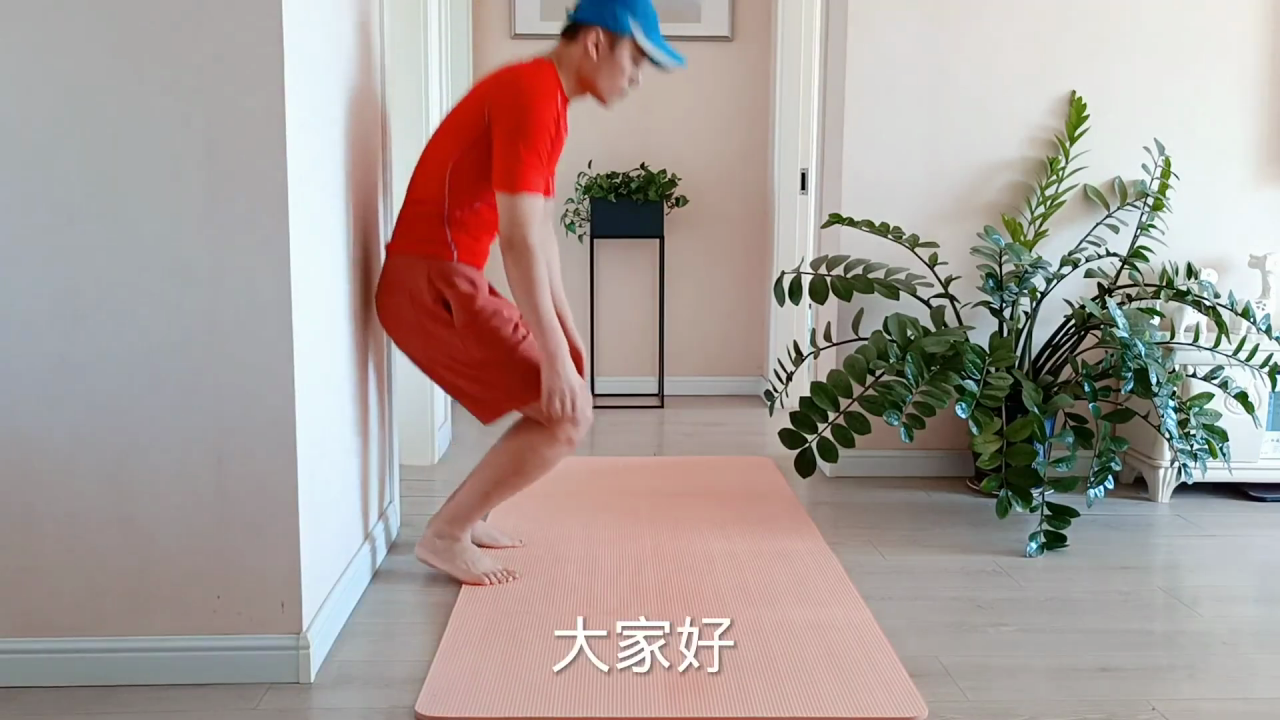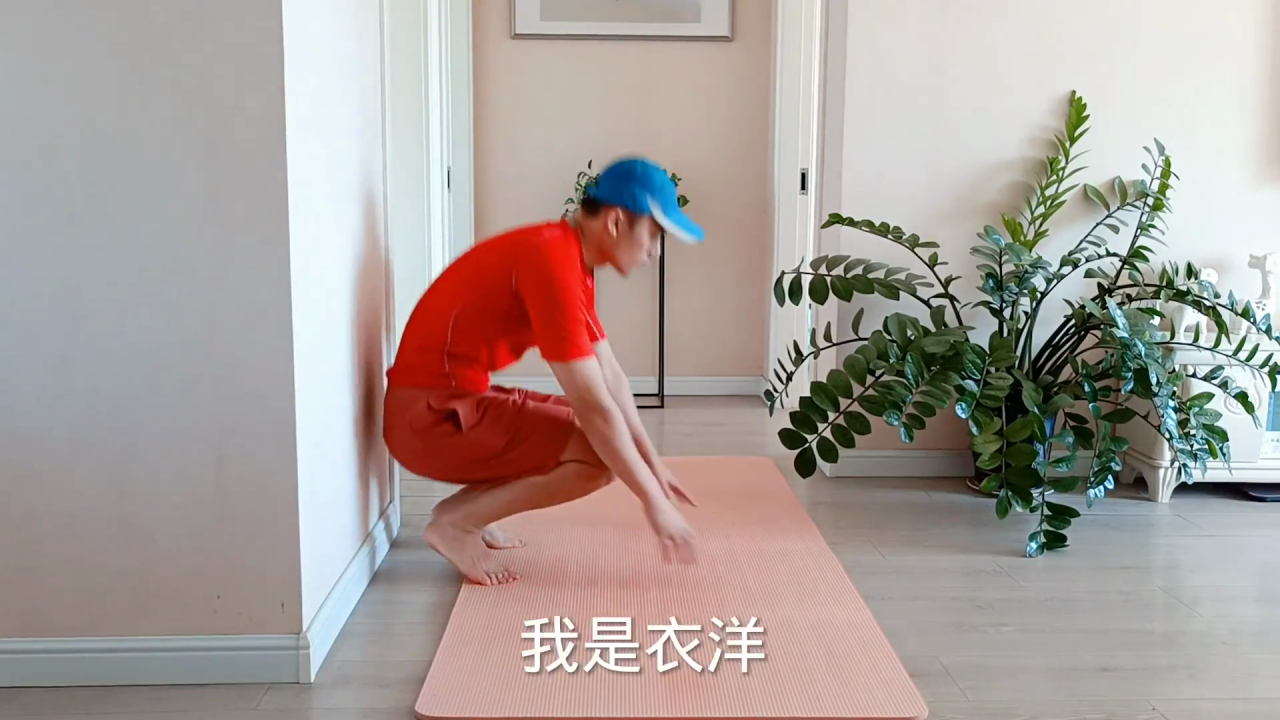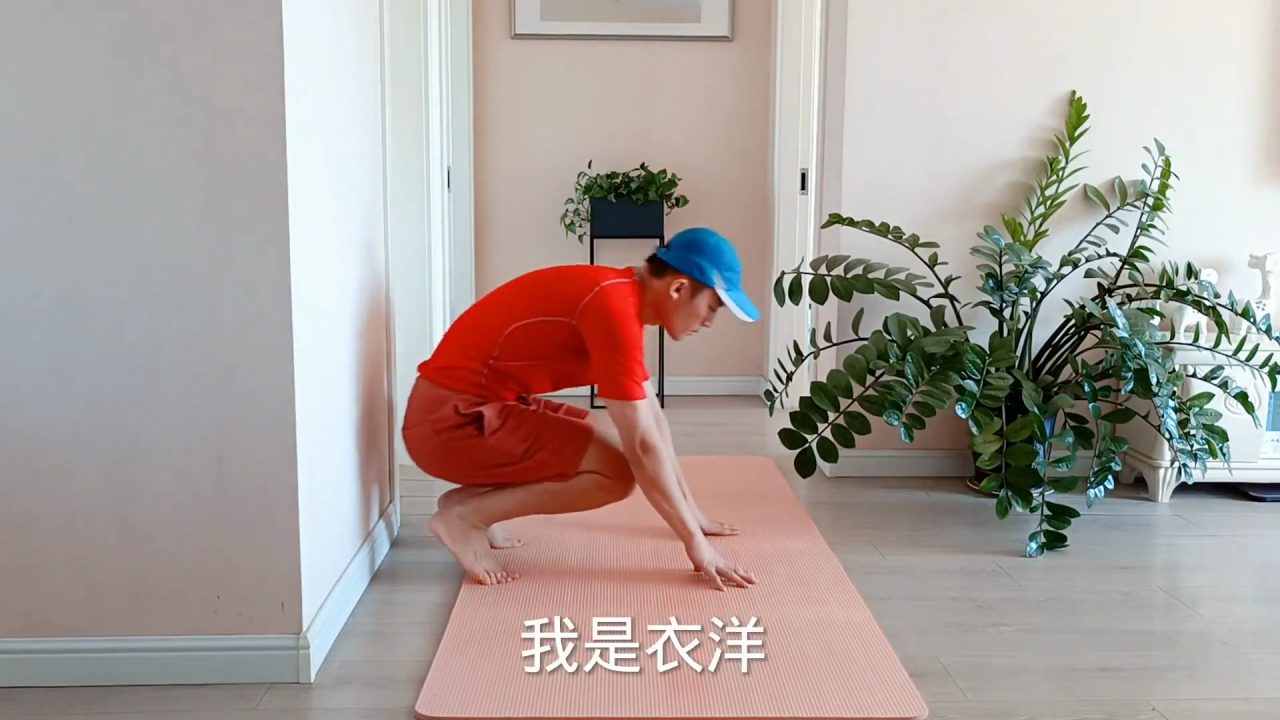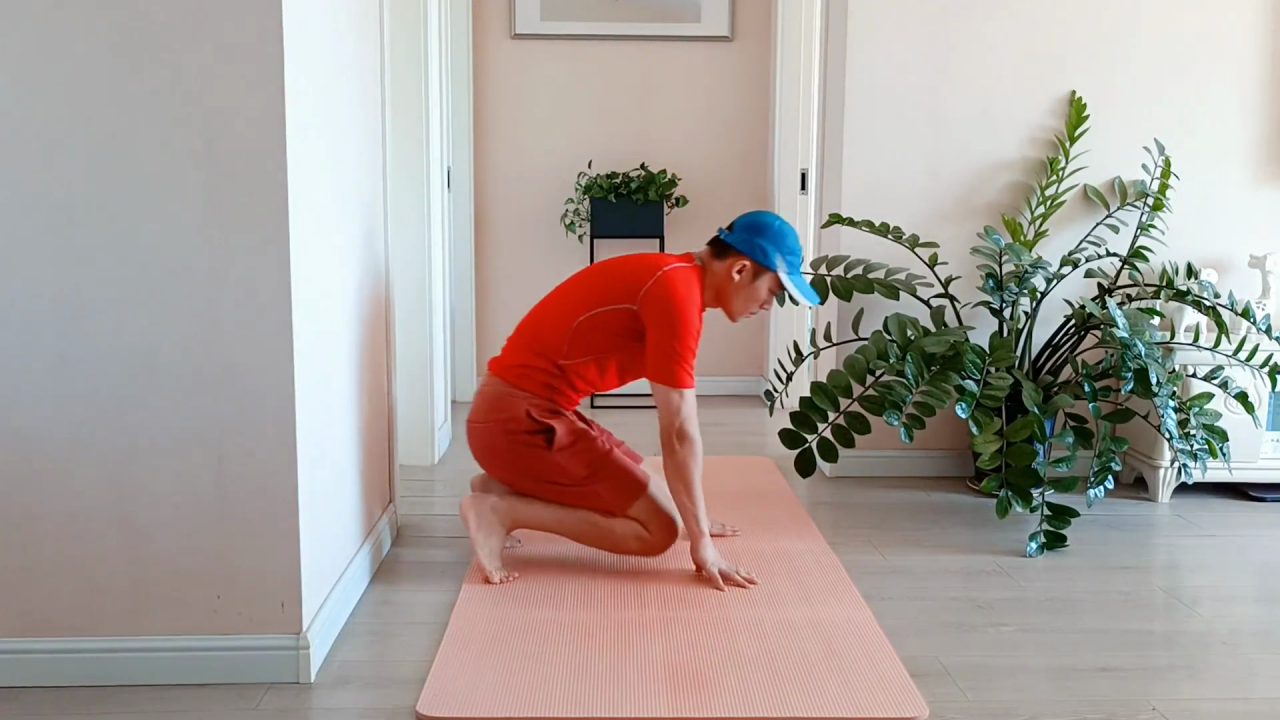
dt=0.3s
person 1, frame 1
left shoulder: (546, 100)
right shoulder: (532, 97)
left elbow: (541, 235)
right elbow: (520, 242)
left wrist: (568, 336)
right wrist: (557, 361)
left hip: (444, 281)
right hip: (427, 287)
left knee: (565, 399)
right knee: (566, 411)
left ankle: (465, 516)
right ankle: (447, 533)
person 1, frame 2
left shoulder: (569, 259)
right shoulder: (553, 264)
left elbow: (609, 374)
right elbow: (593, 403)
left wrist: (653, 463)
right wrist: (654, 503)
left hip: (453, 398)
right hip: (431, 416)
left knee: (597, 443)
right knee: (598, 458)
left ankle: (469, 510)
right ankle: (457, 524)
person 1, frame 3
left shoulder: (621, 296)
right shoulder: (615, 310)
left elbow: (652, 420)
right elbow: (643, 445)
left wrist: (688, 510)
right wrist: (694, 540)
left hip: (462, 405)
right hip: (449, 421)
left knee: (613, 445)
right knee: (616, 472)
left ankle: (475, 500)
right ankle: (466, 516)
person 1, frame 4
left shoulder: (675, 279)
right shoulder: (677, 294)
left elbow: (681, 419)
right elbow: (679, 432)
left wrist: (698, 517)
right wrist: (700, 540)
left hip: (523, 406)
right hip: (518, 420)
left knee: (649, 490)
right knee: (657, 532)
left ankle: (506, 488)
right ankle: (498, 509)
